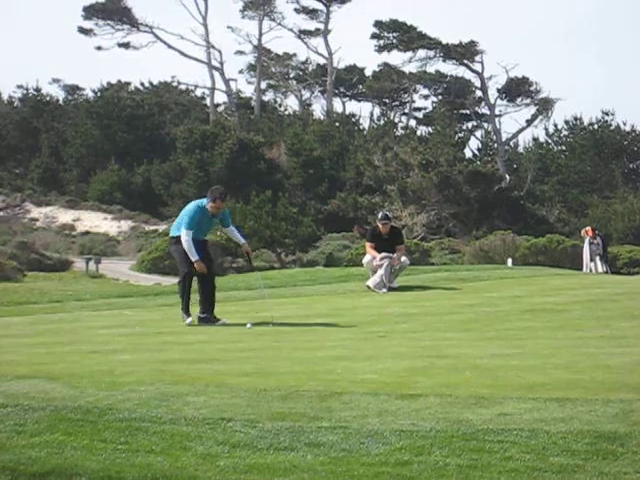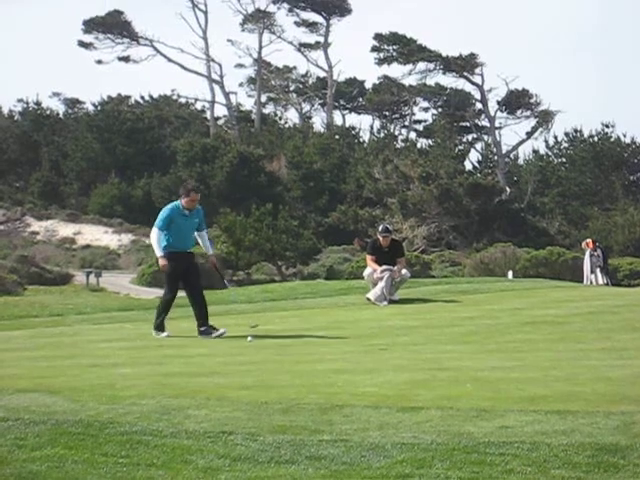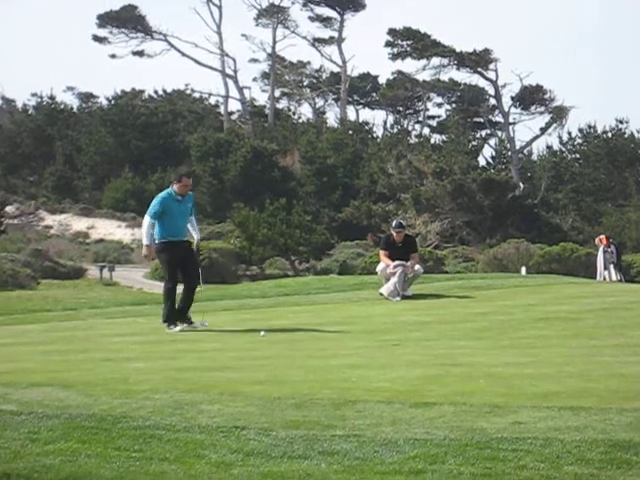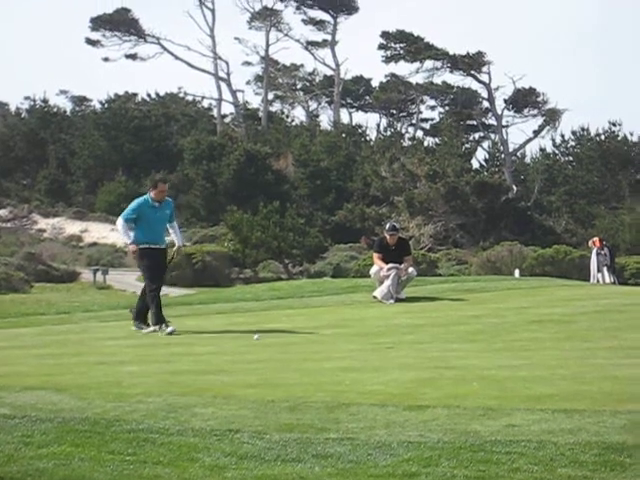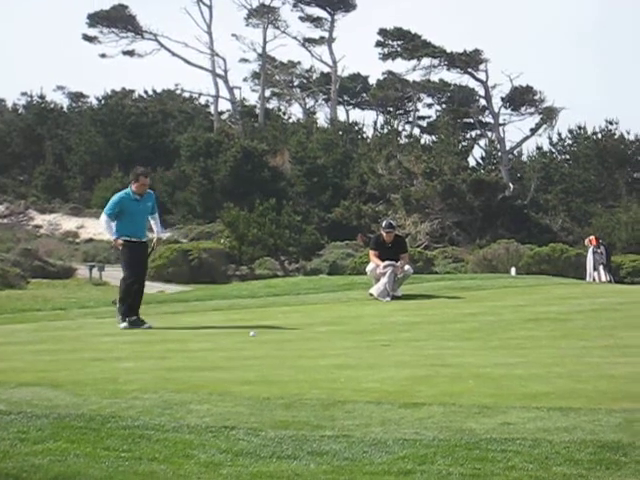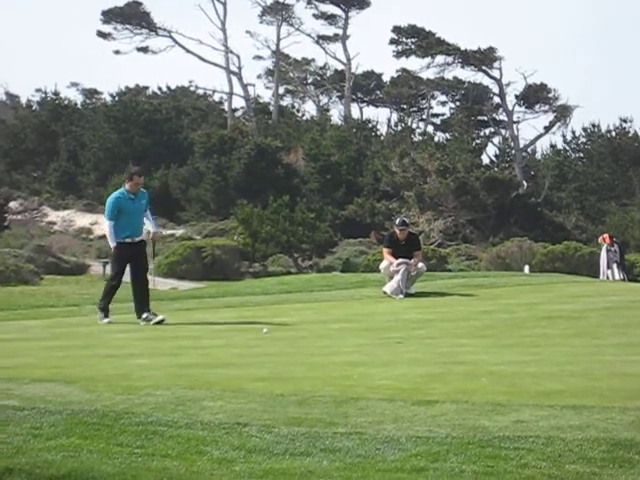
dt=0.3s
person 1, frame 1
left shoulder: (222, 210)
right shoulder: (194, 209)
left elbow: (228, 228)
right elbow: (185, 237)
left wrist: (242, 243)
right wrist: (196, 260)
left hip: (199, 241)
right hip: (180, 240)
left knee: (208, 275)
right knee: (187, 272)
left ankle: (205, 314)
right ankle: (185, 310)
person 1, frame 2
left shoulder: (198, 211)
right shoulder: (170, 211)
left elbow: (201, 233)
right elbow: (155, 234)
left wrist: (210, 253)
right wrist: (161, 256)
left hip: (187, 254)
right hip: (169, 255)
left knee: (196, 290)
right knee: (171, 291)
left ankle: (204, 327)
right ankle: (158, 326)
person 1, frame 3
left shoulder: (189, 197)
right shoulder: (162, 199)
right elbow: (148, 221)
left wrist: (197, 236)
right wrist: (146, 245)
left hip: (184, 243)
right hip: (166, 245)
left knee: (193, 279)
right knee: (172, 282)
left ankle: (181, 315)
right ankle: (170, 320)
person 1, frame 4
left shoulder: (169, 204)
right shoulder: (139, 204)
left elbow: (172, 224)
right elbow: (121, 222)
left wrist: (178, 243)
right wrist: (130, 242)
left hip: (161, 250)
right hip: (144, 250)
left knee: (154, 286)
right knee: (153, 285)
left ankle: (139, 319)
right ankle: (159, 322)
person 1, frame 5
left shoulder: (150, 196)
right shoulder: (120, 198)
left elbow: (154, 215)
right elbow: (104, 219)
left wrist: (158, 234)
right wrist: (114, 238)
left hip: (142, 243)
right hip: (126, 244)
left knee: (139, 280)
right knee: (129, 278)
left ankle: (132, 316)
right ankle: (122, 315)
person 1, frame 6
left shoulder: (144, 194)
right shoulder: (115, 199)
right elbow: (109, 224)
left wrist: (153, 228)
right wrist: (114, 245)
left hip: (138, 243)
right hip: (121, 245)
left knee: (141, 279)
right knee: (115, 279)
left ankle: (144, 313)
right ankle: (102, 310)
